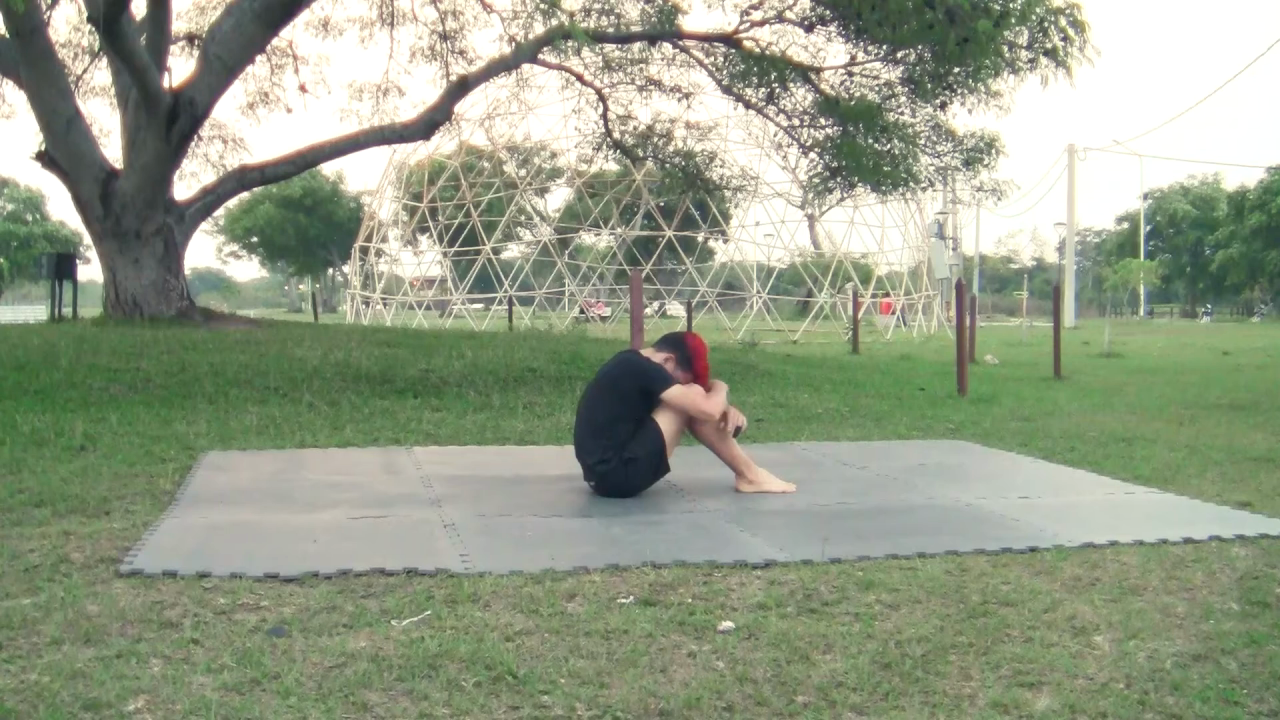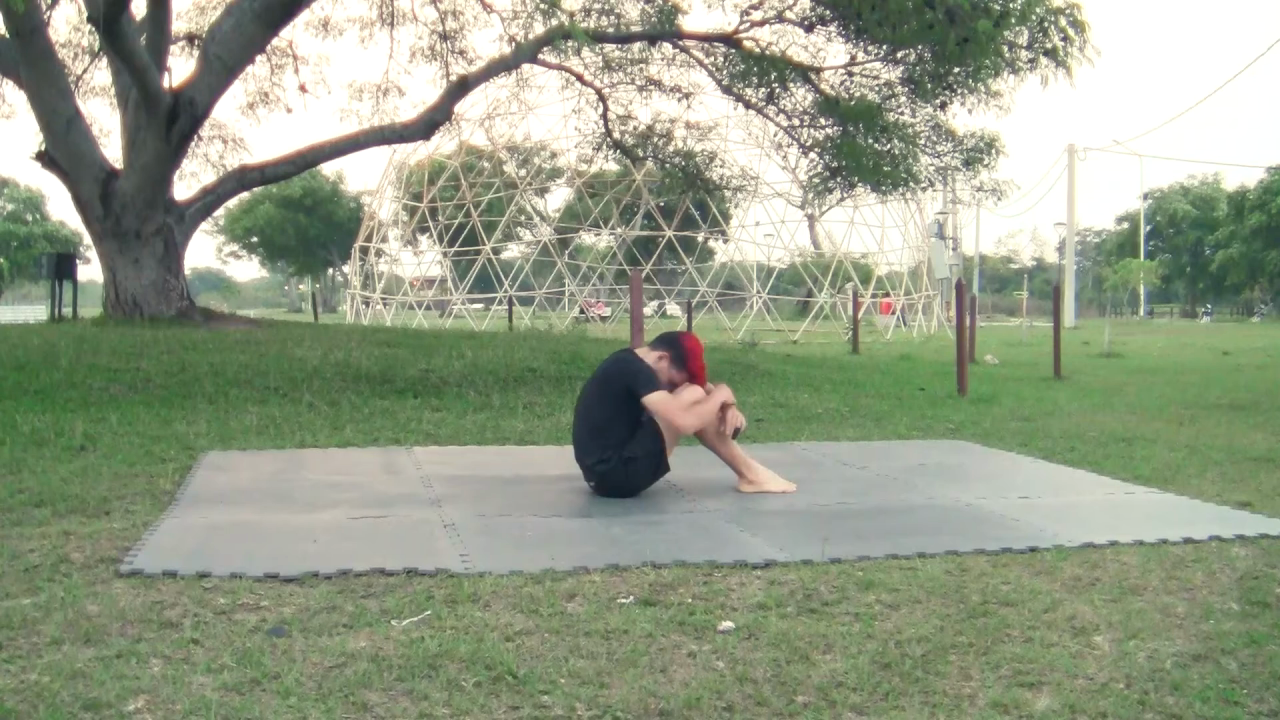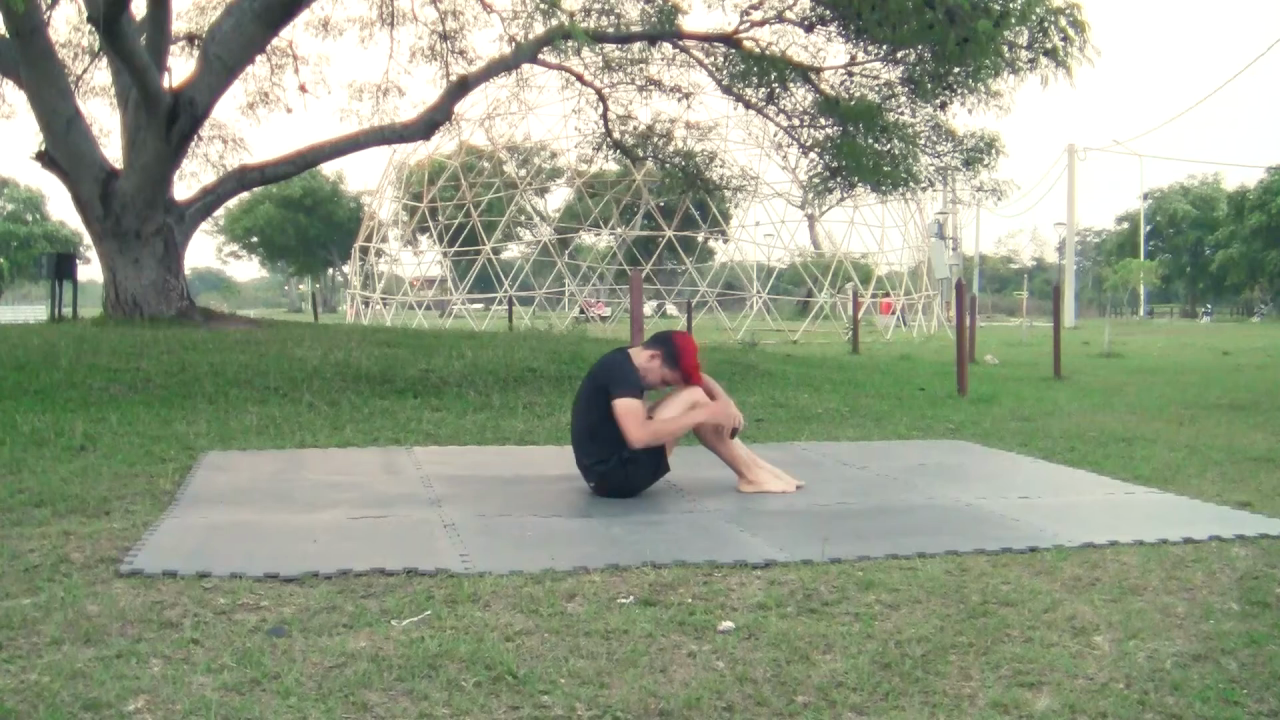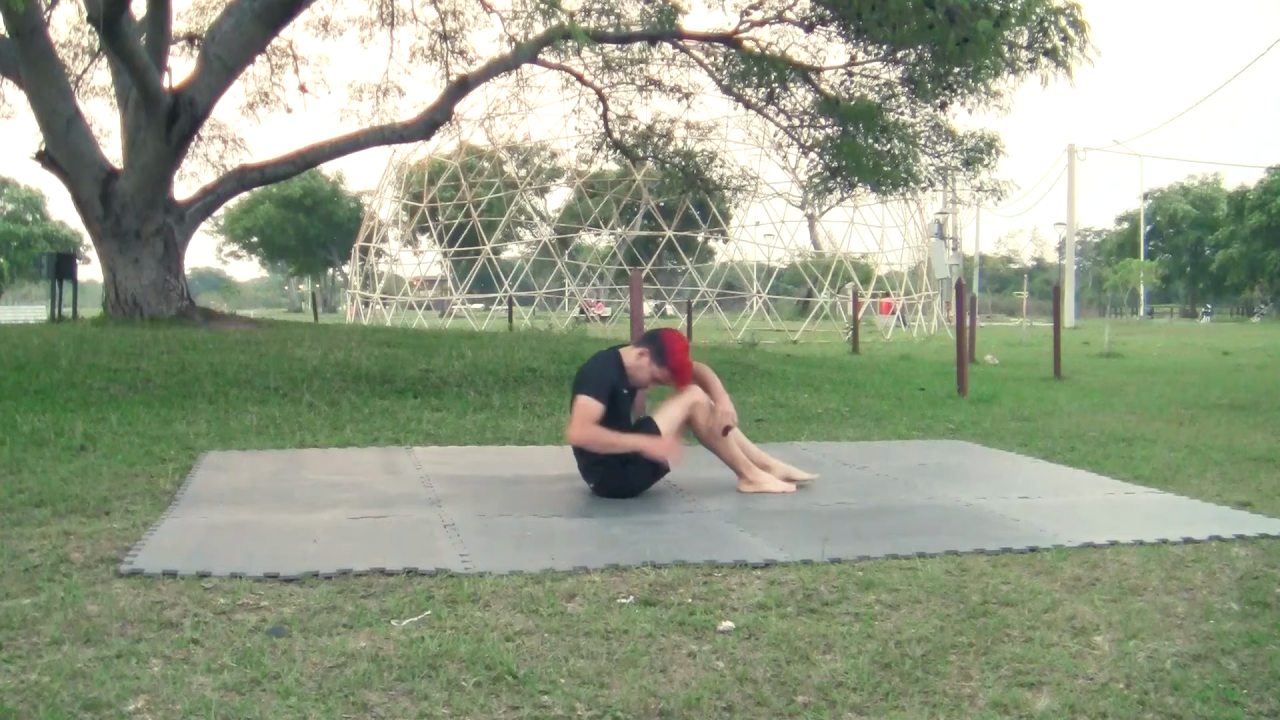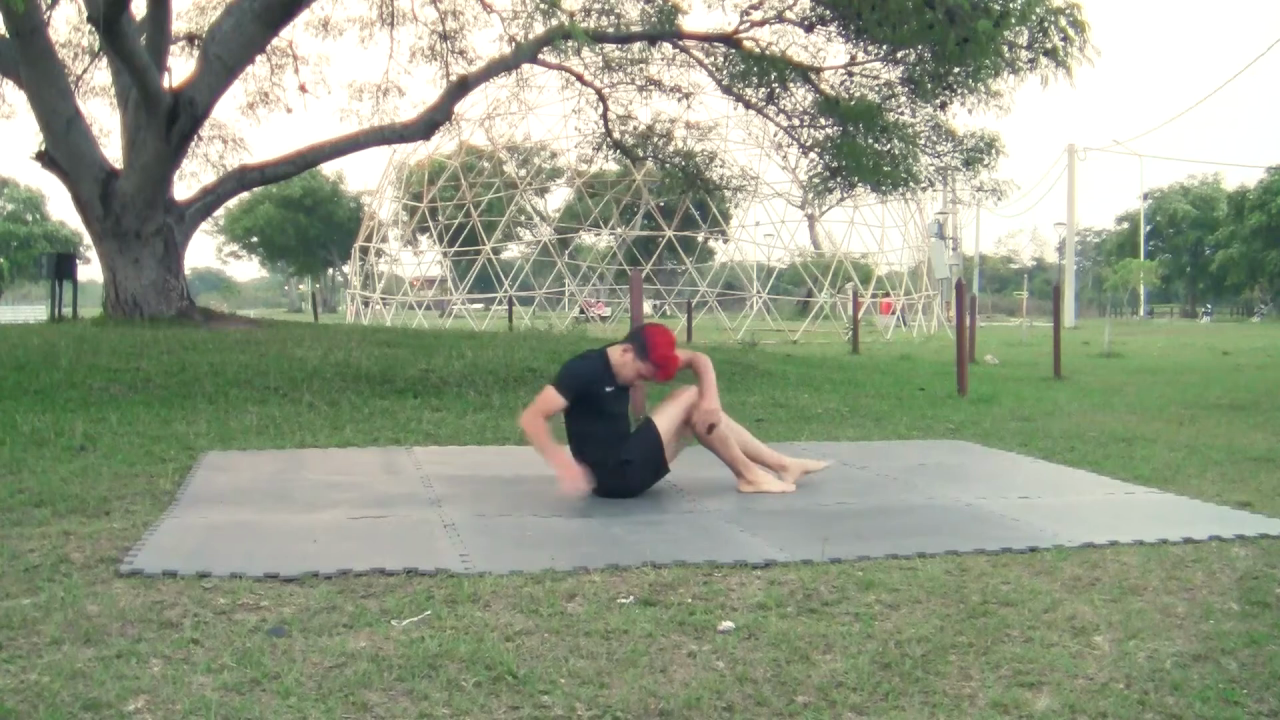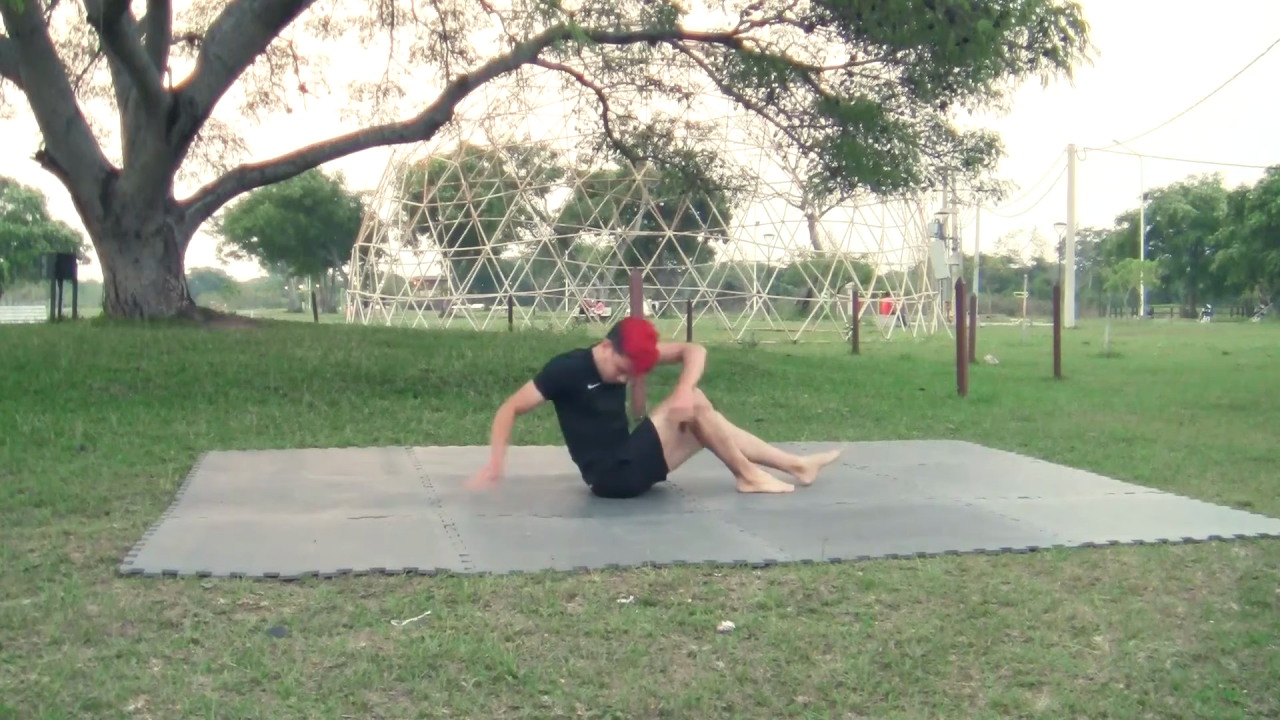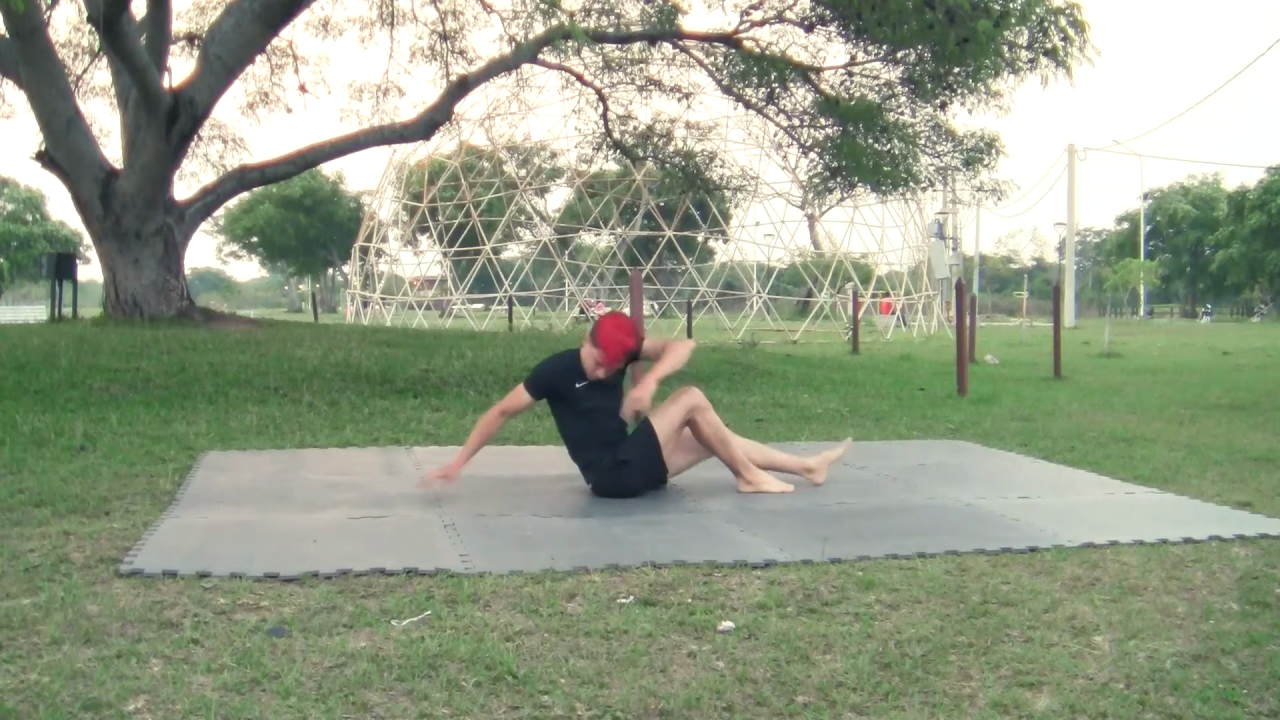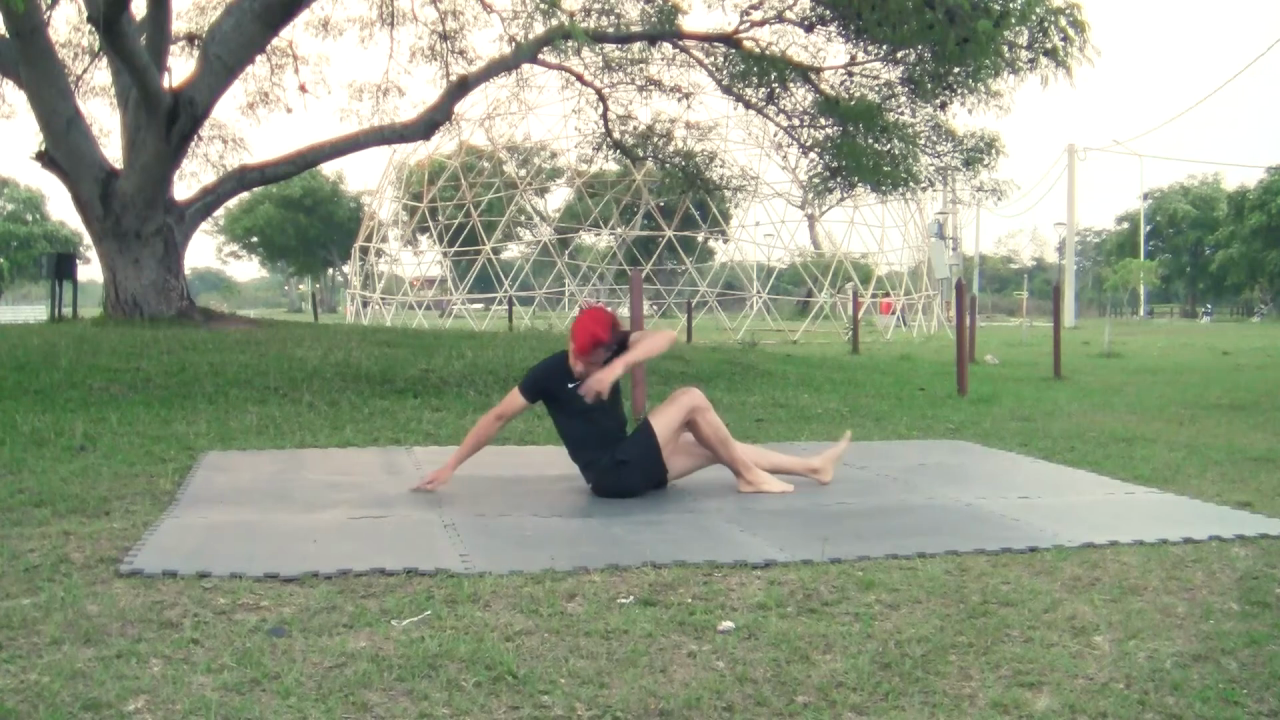
dt=0.1s
person 1, frame 1
left shoulder: (634, 362)
right shoulder: (646, 368)
right elbow: (709, 410)
left wrist: (728, 407)
right wrist: (719, 389)
left hip: (608, 471)
right hip: (617, 475)
left knee: (690, 405)
right knee: (693, 397)
left ankle: (747, 470)
right ankle: (749, 476)
person 1, frame 2
left shoulder: (630, 362)
right shoulder: (634, 369)
right elbow: (685, 423)
left wrist: (727, 406)
right wrist: (720, 395)
left hip: (608, 470)
right hip: (615, 475)
left knee: (687, 405)
right knee: (693, 396)
left ankle: (750, 469)
right ankle: (750, 476)
person 1, frame 3
left shoulder: (634, 361)
right shoulder: (619, 370)
left elbow: (698, 378)
right elbow: (639, 435)
left wrist: (727, 404)
right wrist: (701, 416)
left hip: (621, 466)
right hip: (614, 476)
right knee: (693, 398)
left ankle: (757, 469)
right ankle: (750, 476)
person 1, frame 4
left shoulder: (629, 359)
right shoulder: (602, 371)
left elbow: (698, 370)
right elbow: (578, 433)
left wrist: (723, 399)
right wrist: (644, 443)
left hip: (620, 468)
right hip: (614, 476)
right knee: (693, 398)
left ankle: (772, 467)
right ankle: (750, 477)
person 1, frame 5
left shoulder: (641, 363)
right shoulder: (584, 370)
left elbow: (699, 359)
right elbow: (531, 417)
left wrist: (711, 395)
right wrist: (562, 461)
left hip: (631, 464)
right hip: (612, 477)
left knee: (705, 411)
right knee: (689, 397)
left ankle: (787, 465)
right ankle: (750, 477)
person 1, frame 6
left shoulder: (623, 357)
right shoulder: (566, 369)
left elbow: (693, 350)
right elbow: (509, 409)
left wrist: (685, 389)
right wrist: (495, 460)
left hip: (626, 464)
right hip: (614, 475)
right knee: (697, 407)
left ankle: (797, 466)
right ankle: (748, 477)
person 1, frame 7
left shoulder: (623, 351)
right shoulder: (556, 370)
left elbow: (683, 345)
right elbow: (500, 411)
left wrist: (650, 379)
right wrist: (460, 460)
left hip: (629, 464)
right hip: (613, 476)
left knee: (713, 438)
right knee: (692, 399)
left ankle: (807, 466)
right ankle: (749, 477)
person 1, frame 8
left shoulder: (612, 346)
right shoulder: (549, 373)
left elbow: (666, 337)
right elbow: (497, 417)
left wrist: (616, 367)
right wrist: (450, 465)
left hip: (630, 464)
right hip: (613, 476)
left knee: (716, 444)
right knee: (692, 400)
left ankle: (811, 466)
right ankle: (750, 477)
